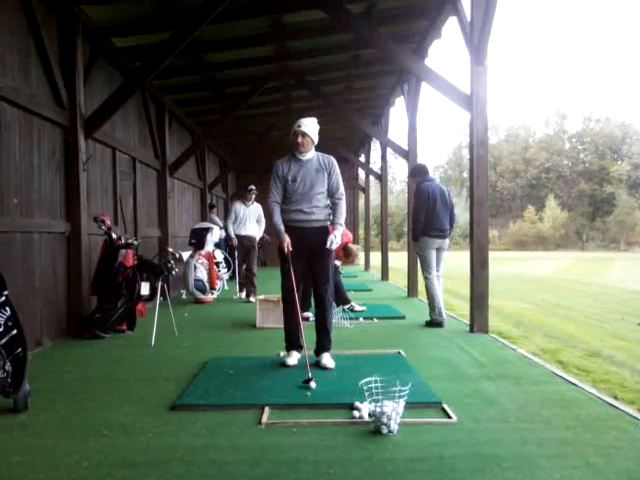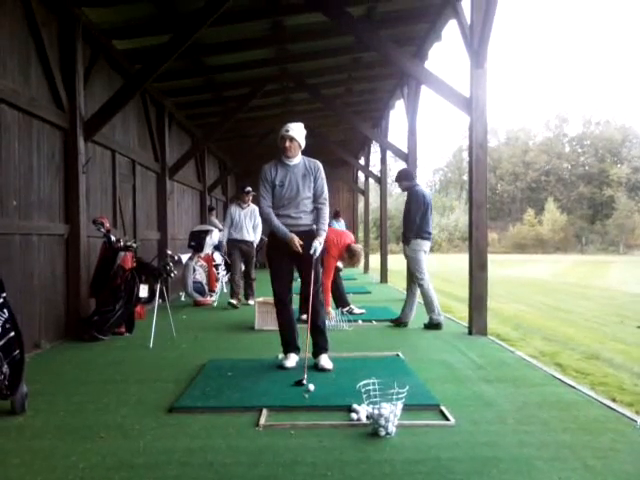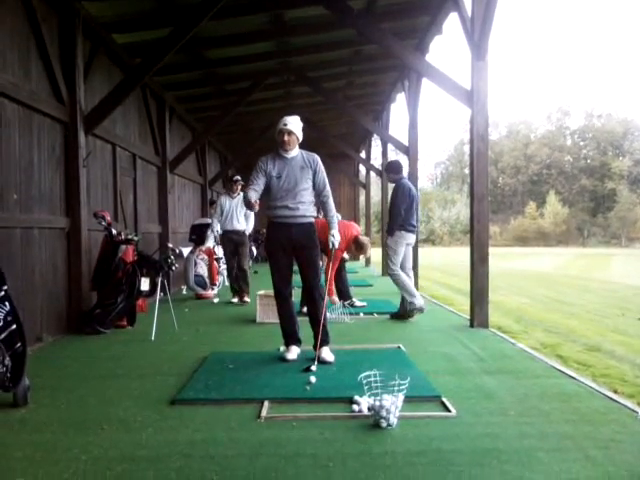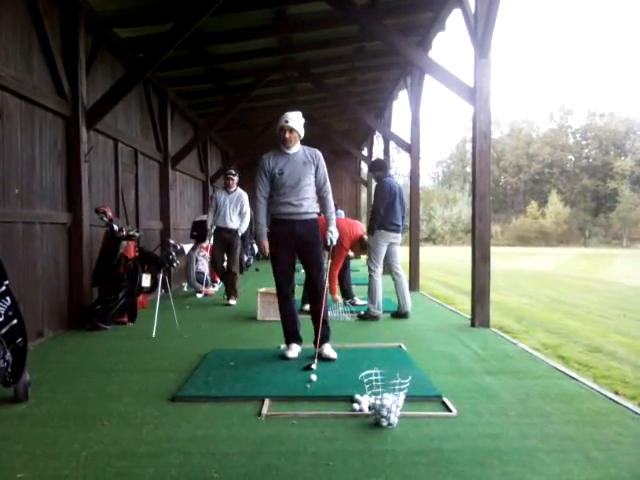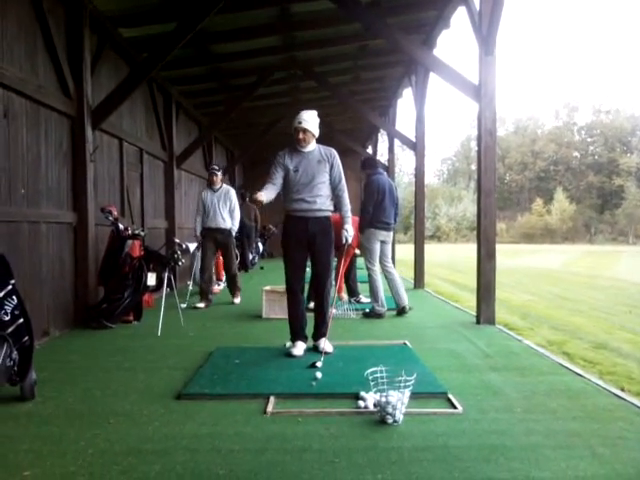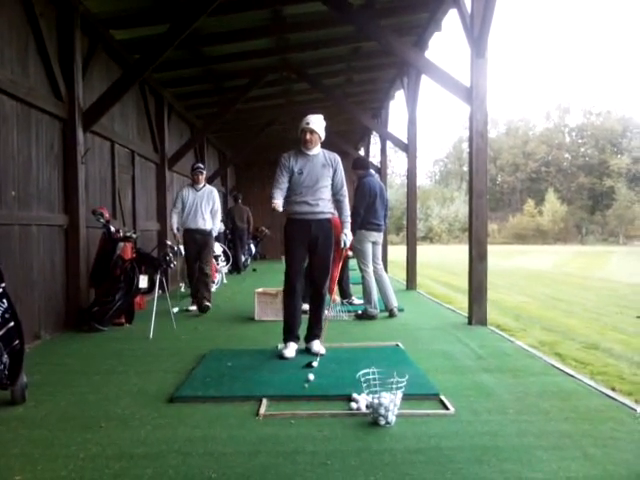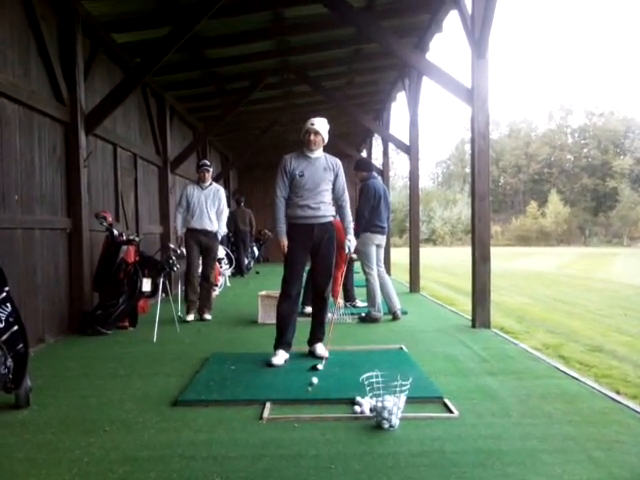
dt=0.5s
person 1, frame 1
left shoulder: (328, 163)
right shoulder: (282, 166)
left elbow: (338, 198)
right elbow: (274, 201)
left wrist: (338, 228)
right wrist: (281, 233)
left hip: (320, 233)
right hip: (292, 234)
left knee: (323, 294)
right knee: (290, 293)
left ankle: (323, 349)
right ankle: (293, 348)
person 1, frame 2
left shoulder: (314, 167)
right shoulder: (269, 170)
left elbow: (322, 204)
right elbow: (265, 207)
left wrist: (320, 235)
right wrist: (286, 235)
left hip: (308, 237)
right hip: (279, 239)
left knee: (314, 295)
right knee: (282, 297)
left ankle: (321, 351)
right ankle: (291, 350)
person 1, frame 3
left shoulder: (312, 160)
right shoulder: (266, 163)
left elbow: (325, 195)
right elbow: (253, 190)
left wrist: (333, 227)
right wrist: (250, 200)
left hip: (305, 229)
right hip: (277, 230)
left knee: (314, 287)
right knee: (282, 289)
left ankle: (322, 343)
right ankle: (292, 343)
person 1, frame 4
left shoulder: (314, 156)
right shoulder: (268, 160)
left elbow: (324, 192)
right elbow: (261, 198)
left wrist: (332, 224)
right wrist: (262, 234)
left hip: (309, 225)
right hip: (280, 228)
left knee: (317, 283)
right knee: (284, 287)
left ankle: (323, 341)
right ankle: (293, 341)
person 1, frame 5
left shoulder: (329, 155)
right shoulder: (284, 157)
left elbow: (340, 190)
right elbow: (274, 184)
left wrist: (347, 221)
right wrist: (264, 195)
left hip: (321, 223)
right hip: (294, 223)
left knee: (323, 281)
right knee: (294, 283)
left ankle: (320, 335)
right ankle: (298, 338)
person 1, frame 6
left shoulder: (333, 160)
right shoulder: (288, 159)
left elbow: (341, 195)
right elbow: (279, 187)
left wrist: (346, 226)
right wrist: (278, 200)
left hip: (323, 225)
right hip: (296, 225)
left knee: (320, 284)
right knee: (293, 283)
left ankle: (314, 337)
right ankle: (290, 339)
person 1, frame 7
left shoulder: (334, 164)
right shoulder: (289, 162)
left elbow: (342, 199)
right elbow: (280, 198)
left wrist: (349, 232)
right wrist: (281, 233)
left hip: (325, 229)
right hip: (298, 229)
left knee: (322, 288)
right knee: (290, 288)
left ankle: (316, 341)
right ankle: (282, 346)
person 2, frame 1
left shoulder: (422, 189)
right shoulder: (443, 189)
left elbow: (418, 216)
right elbow: (452, 215)
left wrist: (415, 237)
right wrist: (447, 233)
left hip: (427, 238)
right hip: (443, 238)
left knee: (430, 277)
right knee: (437, 276)
left ankle: (437, 317)
right ankle: (437, 314)
person 2, frame 2
left shoulder: (415, 193)
right shoulder: (422, 192)
left elbow: (413, 220)
left wrist: (406, 240)
left hip: (416, 241)
right hip: (423, 240)
left knee: (422, 280)
right knee: (413, 280)
left ankle: (436, 318)
right ankle: (405, 317)
person 2, frame 3
left shoulder: (401, 186)
right shoulder: (409, 186)
left elbow: (398, 212)
left wrist: (390, 231)
left hip: (400, 232)
right hip: (409, 233)
left knee: (393, 270)
right knee: (406, 271)
left ankle: (416, 302)
right ankle: (406, 308)
person 2, frame 4
left shoulder: (383, 184)
right shoulder: (397, 185)
left elbow: (378, 210)
right elbow: (403, 210)
left wrist: (371, 230)
right wrist: (398, 226)
left hip: (382, 232)
right hip: (396, 233)
left knee: (375, 271)
right knee: (397, 270)
left ankle: (374, 311)
right ankle: (404, 308)
person 2, frame 5
left shoulder: (372, 181)
right shoulder: (390, 182)
left elbow: (366, 208)
right elbow: (396, 207)
left wrist: (361, 229)
left hip: (373, 230)
right hip: (388, 230)
left knee: (373, 268)
right knee: (388, 266)
left ankle: (379, 308)
right ankle: (403, 303)
person 2, frame 6
left shoulder: (364, 183)
right shoulder: (380, 184)
left elbow: (358, 210)
right elbow: (385, 209)
left wrist: (352, 231)
left hip: (364, 231)
right hip: (378, 231)
left knee: (366, 270)
right knee: (378, 268)
left ankle: (371, 310)
right ankle: (392, 306)
person 2, frame 7
left shoulder: (368, 185)
right shoulder: (381, 185)
left elbow: (362, 213)
right elbow: (387, 211)
left wrist: (357, 235)
left hip: (368, 234)
right hip: (381, 234)
left knee: (371, 273)
right knee: (380, 271)
left ankle: (375, 313)
right ankle: (395, 308)
person 3, frame 1
left shoulder: (257, 207)
right shoulder: (236, 205)
left elbow: (262, 223)
right elbow: (230, 222)
left wrist: (257, 236)
right wrist: (232, 236)
left hip: (251, 239)
right hip: (238, 238)
left knee: (251, 267)
right knee: (239, 265)
left ankle: (251, 293)
right ankle: (242, 287)
person 3, frame 2
left shoulder: (254, 209)
right shoulder: (232, 208)
left elbow: (258, 227)
right elbow: (226, 226)
left wrist: (255, 242)
right wrist: (224, 242)
left hip: (249, 243)
right hip: (234, 243)
left knee: (250, 272)
right knee: (235, 270)
left ankle: (249, 296)
right ankle: (235, 298)
person 3, frame 3
left shoulder: (245, 199)
right shoulder: (222, 199)
left elbow: (250, 217)
right elbow: (216, 217)
left wrist: (247, 232)
left hip: (241, 234)
right hip: (227, 235)
left knee: (242, 265)
right knee: (231, 266)
left ankle: (244, 294)
right ankle: (236, 293)
person 3, frame 4
left shoulder: (242, 195)
right shoulder: (218, 193)
left elbow: (246, 216)
right elbow: (212, 211)
left wrist: (239, 232)
right wrist: (209, 227)
left hip: (233, 233)
right hip: (219, 231)
left knee: (233, 265)
right knee: (216, 262)
left ankle: (232, 295)
right ankle: (229, 286)
person 3, frame 5
left shoulder: (229, 192)
right shoulder: (204, 193)
left elbow: (235, 213)
right elbow: (199, 214)
left wrist: (232, 231)
right wrist: (198, 232)
left hip: (226, 232)
right hip: (209, 232)
left knee: (230, 264)
right knee: (206, 265)
left ankle: (235, 293)
right ankle: (205, 297)
person 3, frame 6
left shoulder: (212, 192)
right shoulder: (184, 192)
left elbow: (217, 214)
right elbow: (175, 211)
left wrist: (214, 232)
right wrist: (175, 230)
left hip: (206, 233)
right hip: (189, 233)
left knee: (205, 268)
right knee: (191, 269)
left ankle: (204, 301)
right ankle: (196, 299)
person 3, frame 7
left shoulder: (218, 190)
right shoulder: (189, 189)
left elbow: (223, 214)
right elbow: (180, 211)
left wrist: (219, 234)
right wrist: (179, 232)
left hip: (211, 235)
right hip: (192, 234)
left knee: (208, 274)
right knee: (192, 271)
left ankle: (205, 309)
right ankle: (191, 309)
